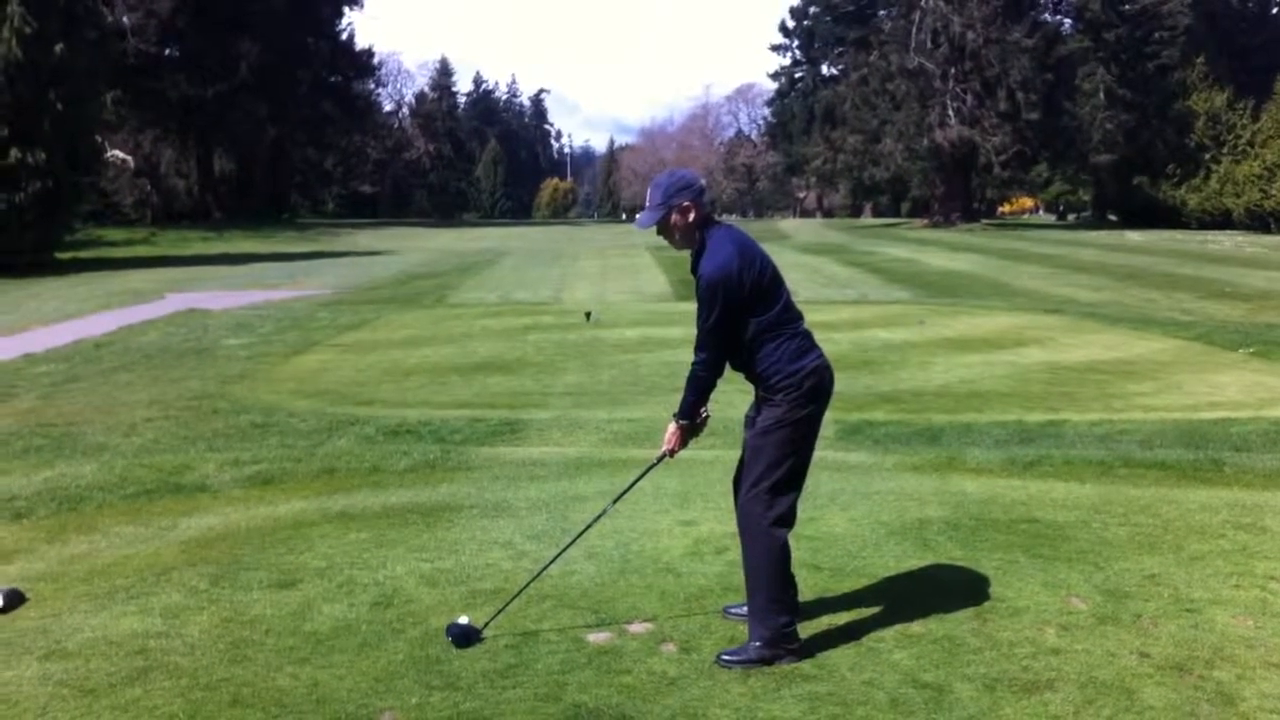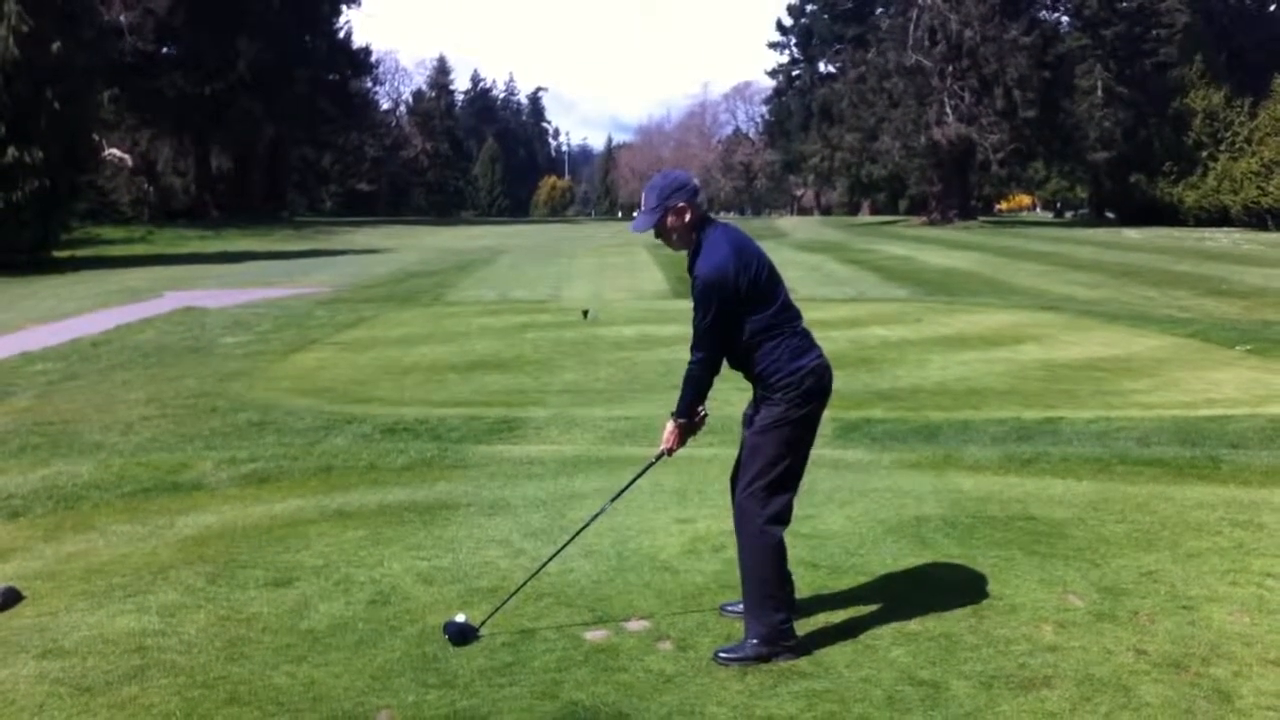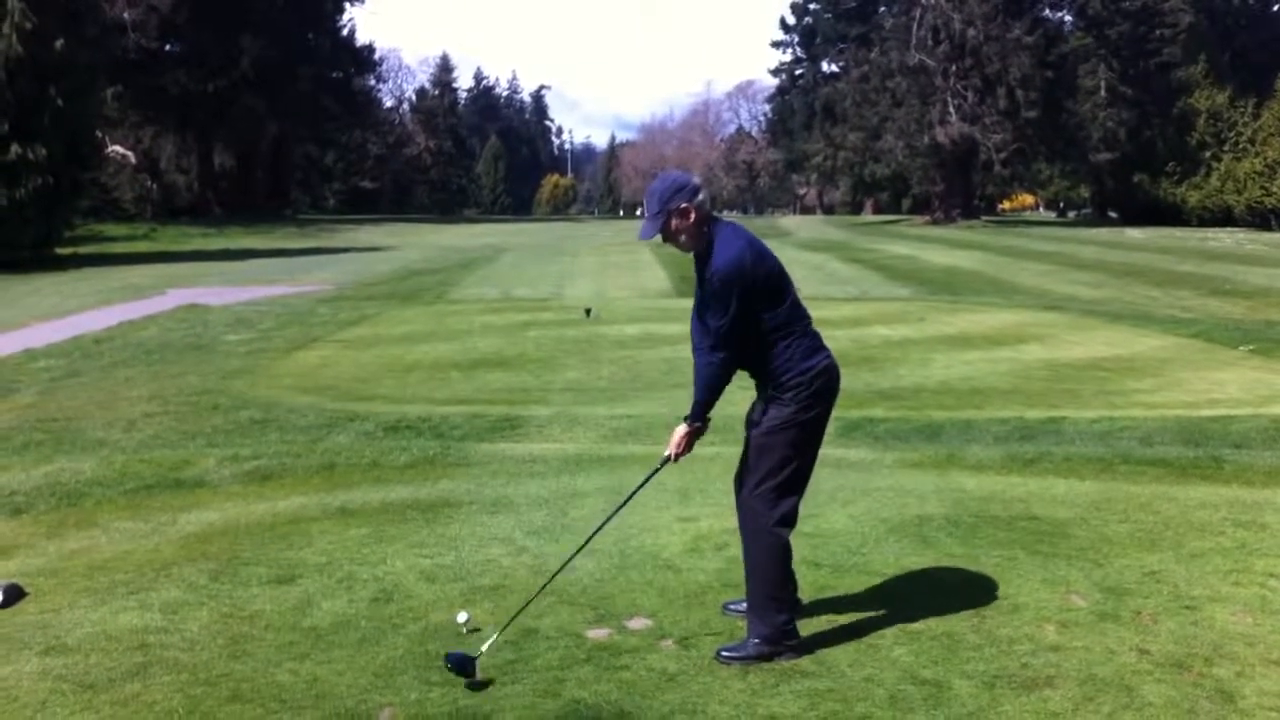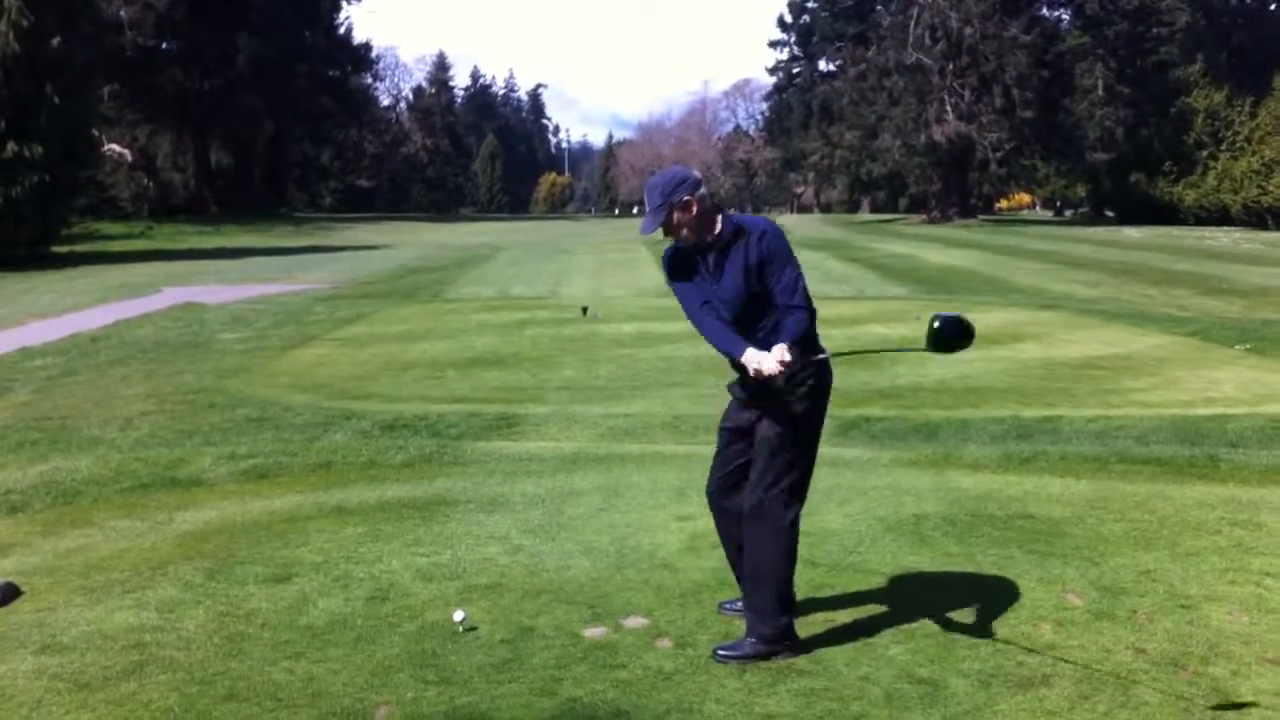
dt=0.3s
person 1, frame 1
left shoulder: (719, 265)
right shoulder: (722, 244)
left elbow: (710, 353)
right elbow: (718, 347)
left wrist: (683, 418)
right wrist: (696, 407)
left hip: (793, 386)
right hip: (785, 381)
left knee: (761, 504)
right knee: (751, 492)
left ankle: (775, 636)
right ankle: (772, 600)
person 1, frame 2
left shoulder: (716, 265)
right shoulder: (718, 242)
left elbow: (706, 352)
right elbow: (714, 346)
left wrist: (681, 416)
right wrist: (693, 405)
left hip: (792, 384)
right hip: (783, 379)
left knee: (757, 502)
right knee: (748, 489)
left ankle: (772, 633)
right ankle: (769, 596)
person 1, frame 3
left shoulder: (729, 259)
right shoulder: (714, 247)
left elbow: (723, 352)
right elbow: (703, 332)
left wrist: (693, 419)
right wrist: (700, 408)
left hip: (801, 384)
right hip: (781, 382)
left knee: (764, 501)
right knee: (751, 488)
left ankle: (775, 632)
right ankle: (772, 594)
person 1, frame 4
left shoulder: (759, 235)
right shoulder: (678, 261)
left elbow: (797, 304)
right elbow: (706, 318)
left wrist: (787, 349)
right wrist: (749, 356)
left hip: (798, 382)
right hip: (752, 384)
left knee: (768, 502)
right knee: (725, 489)
left ankle: (771, 629)
right ankle: (762, 593)
